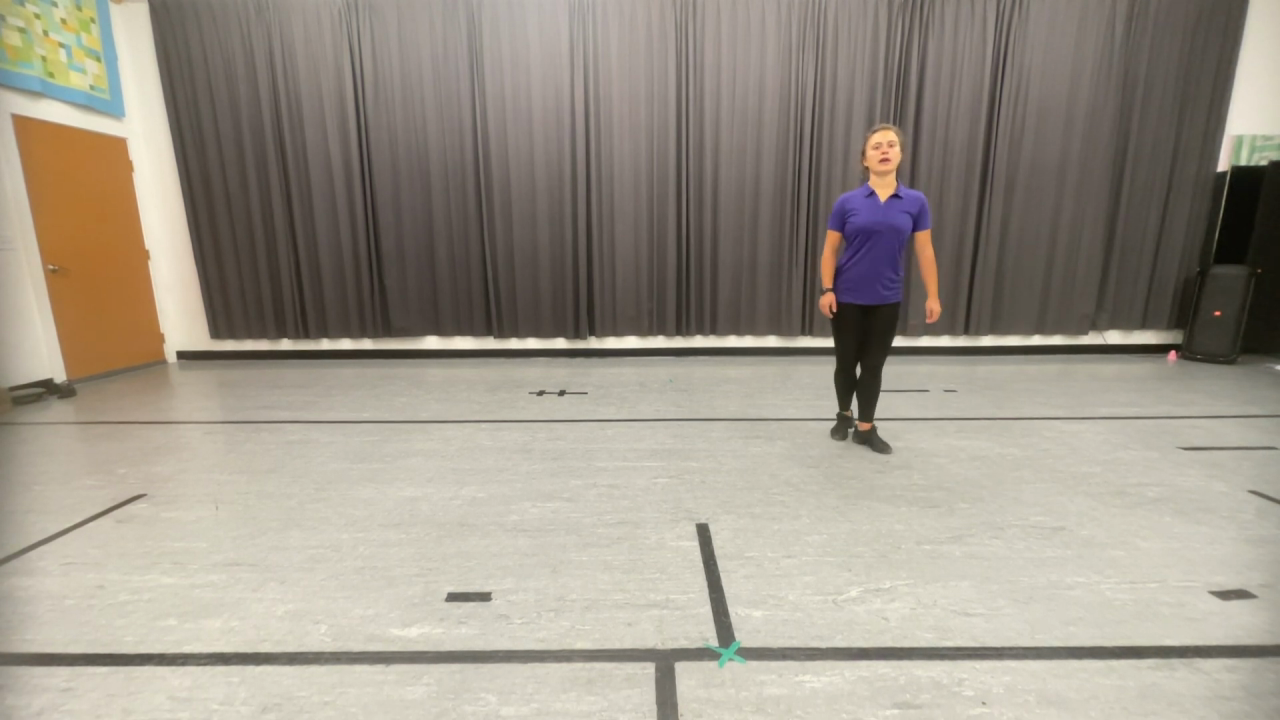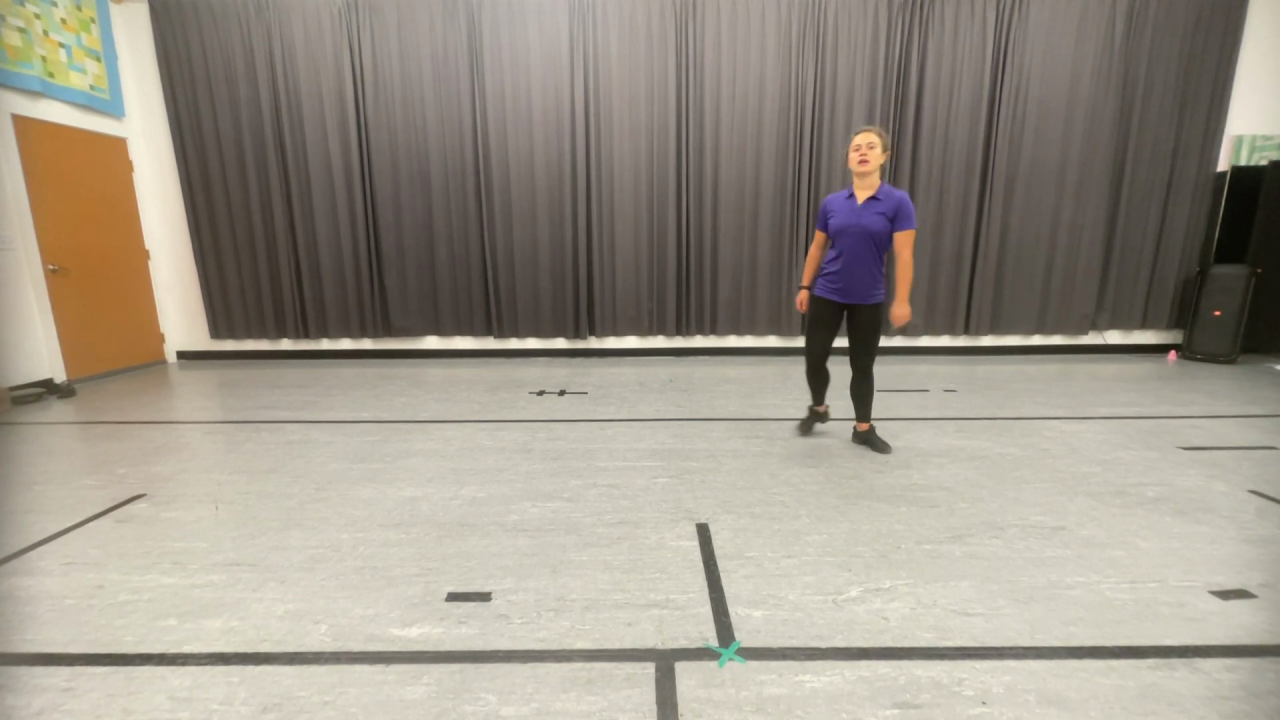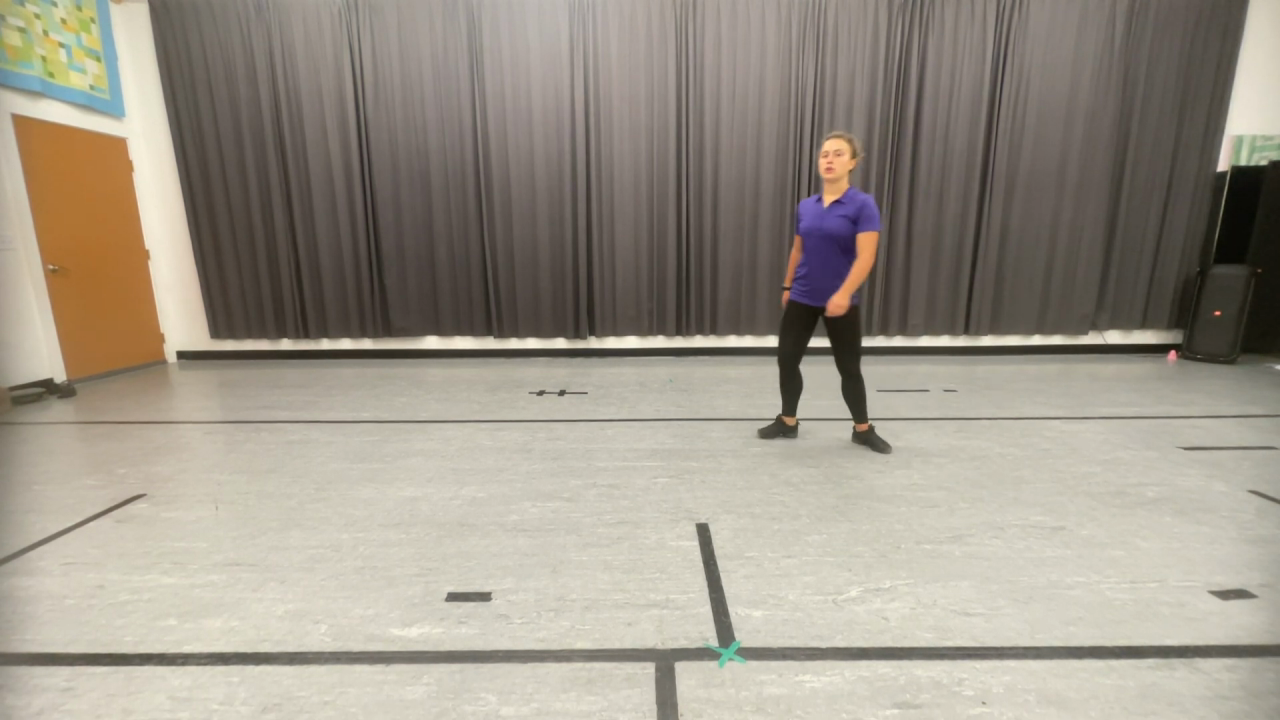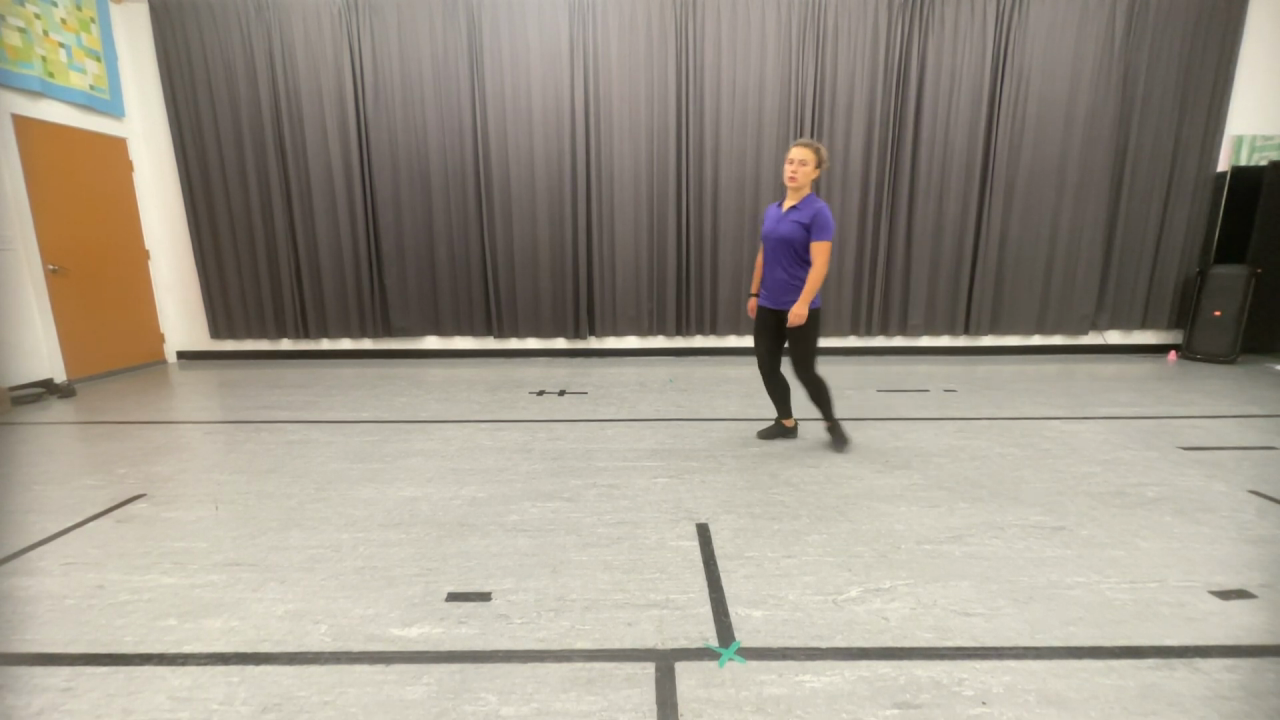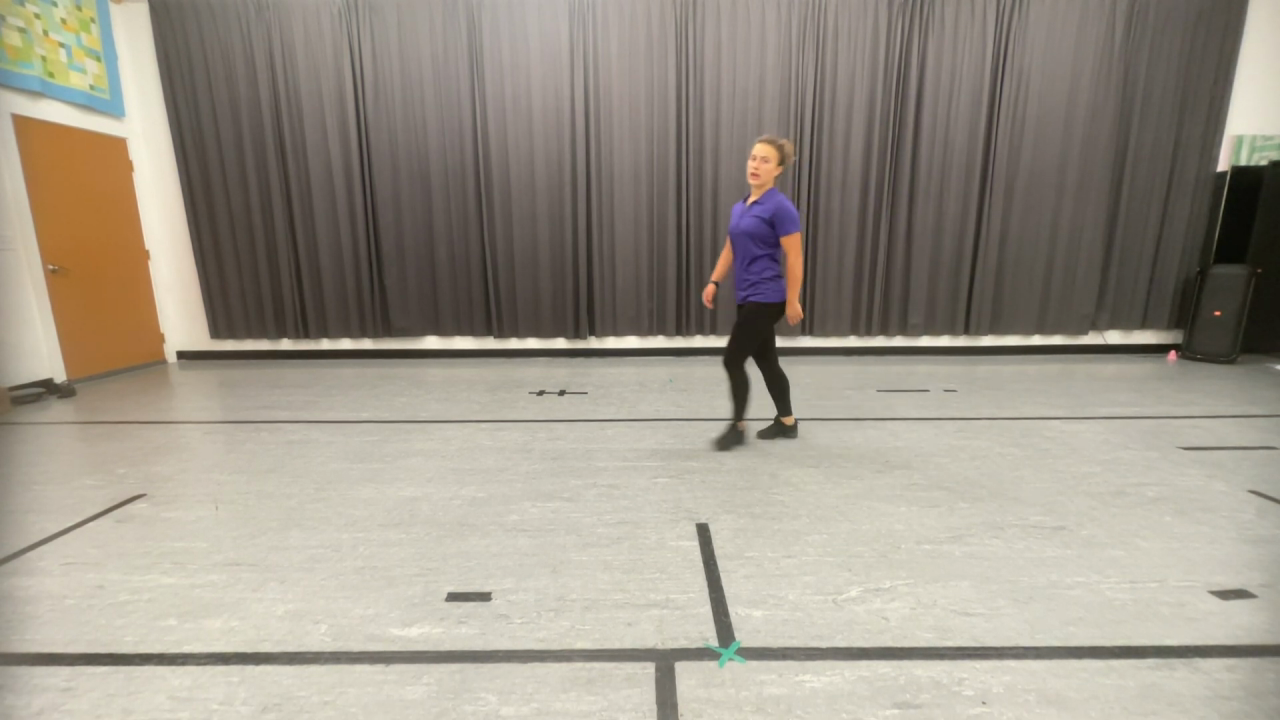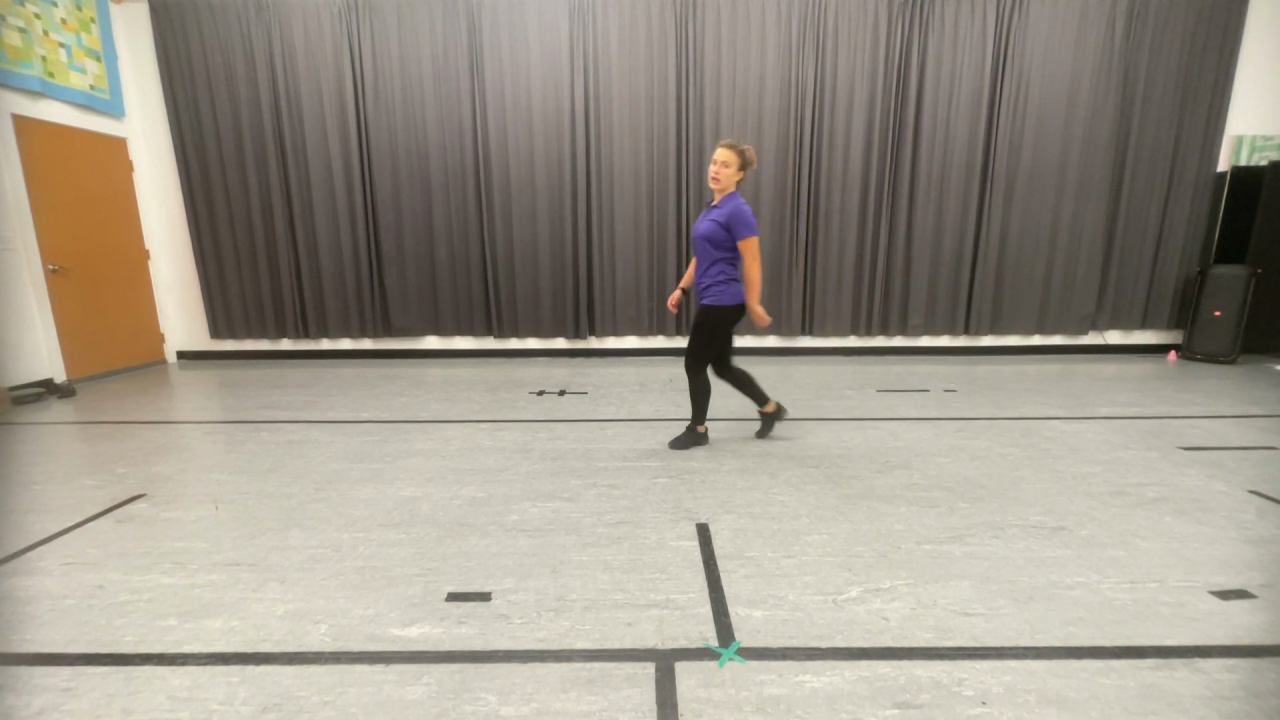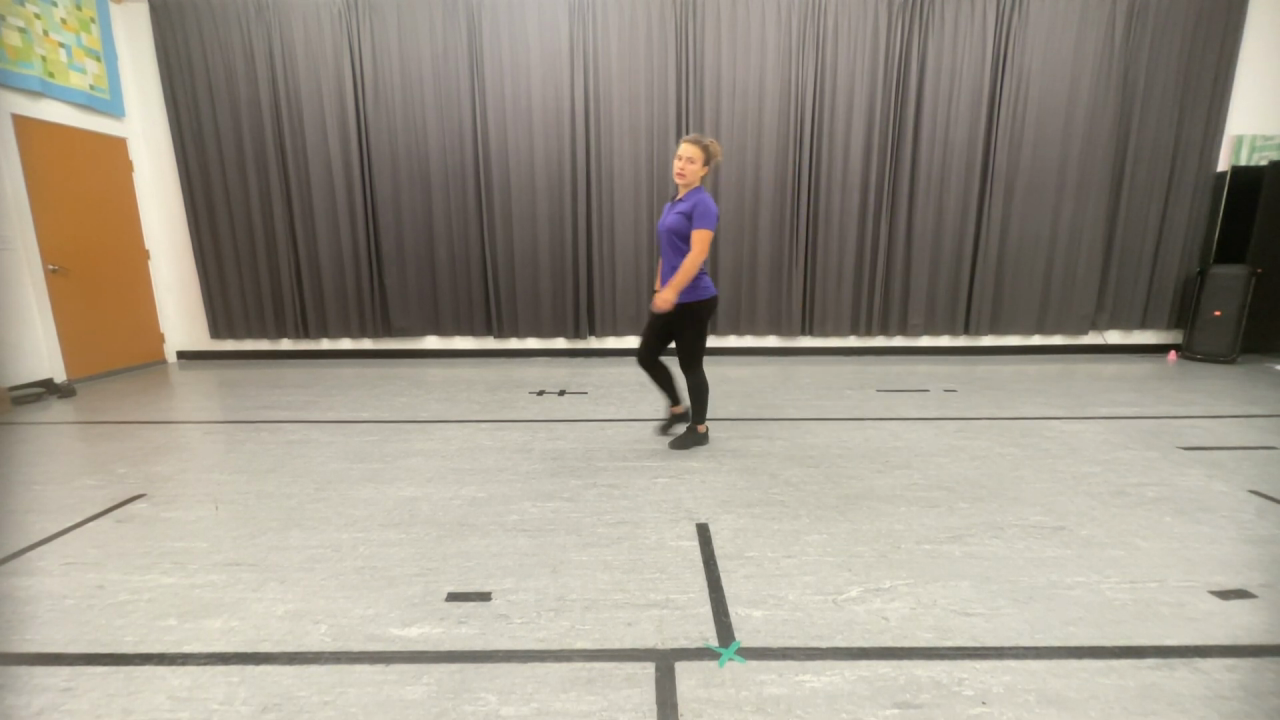
dt=0.2s
person 1, frame 1
left shoulder: (916, 202)
right shoulder: (847, 202)
left elbow: (924, 252)
right elbow: (830, 250)
left wrist: (932, 296)
right wrist: (827, 290)
left hip: (886, 300)
right hip: (847, 297)
left knee: (873, 365)
right knee: (847, 361)
left ankle: (866, 428)
right ankle: (845, 415)
person 1, frame 2
left shoulder: (898, 202)
right shoulder: (831, 203)
left elbow: (903, 256)
right elbow: (818, 248)
left wrist: (902, 299)
right wrist: (805, 286)
left hip: (869, 300)
right hip: (827, 294)
left knee: (862, 366)
right knee: (815, 355)
left ankle: (864, 429)
right ankle: (819, 408)
person 1, frame 3
left shoulder: (863, 205)
right shoulder: (806, 207)
left elbow: (866, 256)
left wrist: (844, 294)
right wrist: (788, 286)
left hip: (842, 302)
right hip: (803, 298)
left knee: (849, 367)
right knee: (787, 360)
left ankle: (863, 429)
right ankle: (787, 421)
person 1, frame 4
left shoulder: (817, 212)
right shoulder: (771, 211)
left elbow: (820, 265)
left wrist: (802, 305)
right wrist: (754, 293)
left hip: (799, 306)
right hip: (770, 304)
left knee: (804, 370)
right knee: (766, 366)
left ankle: (833, 423)
right ankle: (786, 422)
person 1, frame 5
left shoulder: (780, 207)
right shoulder: (740, 207)
left elbow: (793, 257)
right elbow: (730, 250)
left wrist: (793, 300)
right wrist: (713, 282)
left hip: (765, 299)
right hip: (750, 298)
left knee: (733, 359)
right knee: (765, 361)
left ankle: (738, 427)
right ankle: (786, 421)
person 1, frame 6
left shoulder: (738, 211)
right shoulder: (710, 210)
left elbow: (752, 262)
left wrist: (754, 304)
right wrist: (681, 288)
left hip: (721, 303)
right hip: (709, 301)
left knee: (694, 363)
right knee: (721, 365)
left ankle: (699, 428)
right ankle: (770, 408)
person 1, frame 7
left shoulder: (702, 204)
right shoulder: (671, 205)
left elbow: (698, 253)
left wrist: (671, 289)
right wrist: (662, 289)
left hip: (695, 300)
right hip: (673, 299)
left knee: (690, 363)
right knee: (647, 354)
left ankle: (698, 429)
right ankle: (677, 409)
